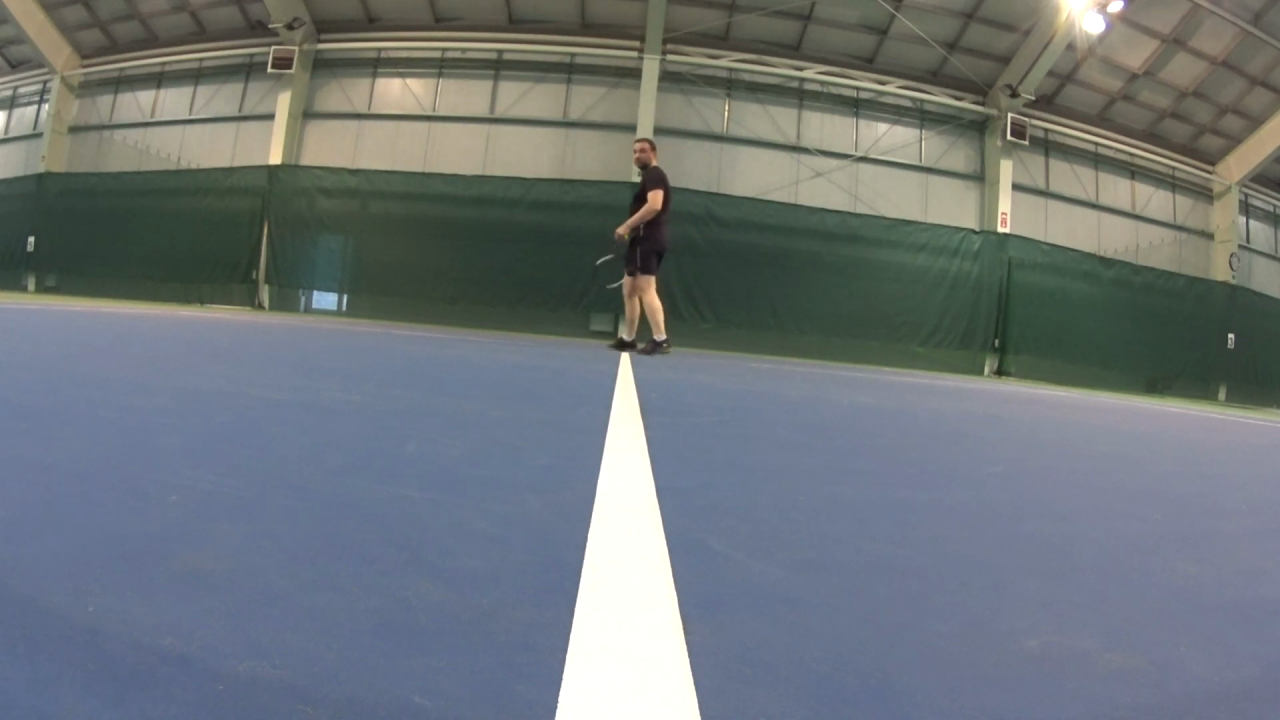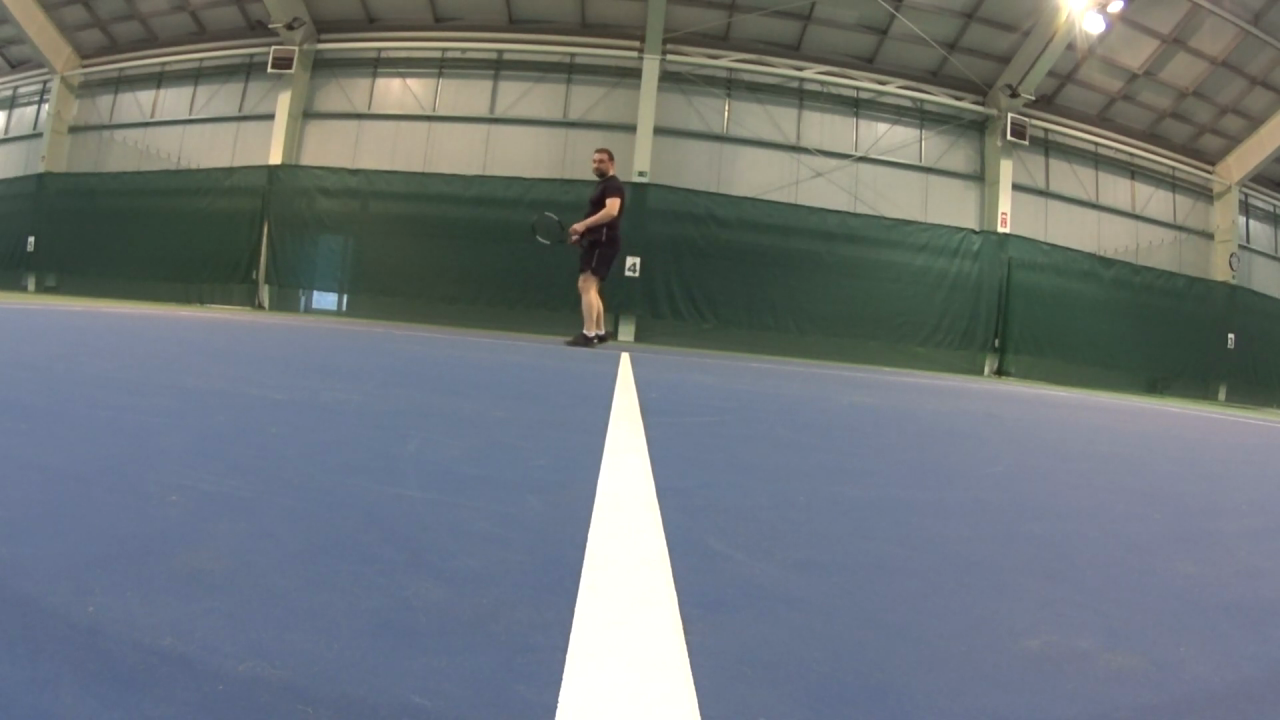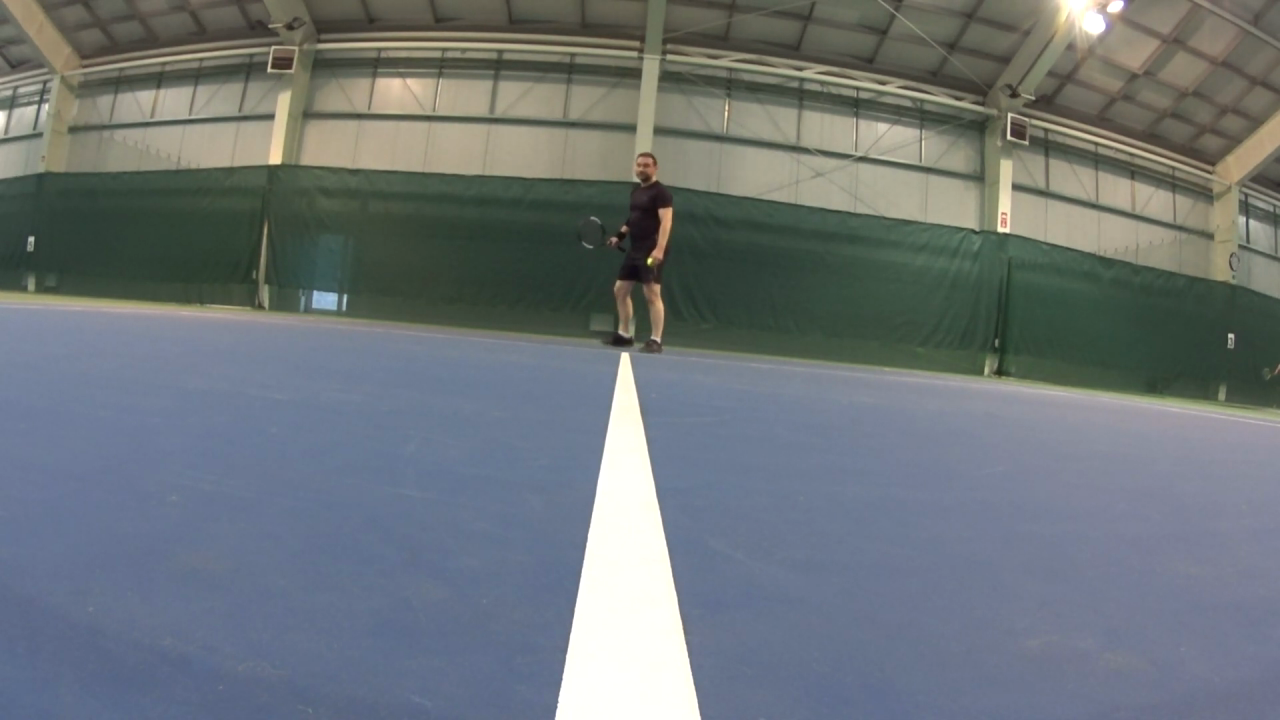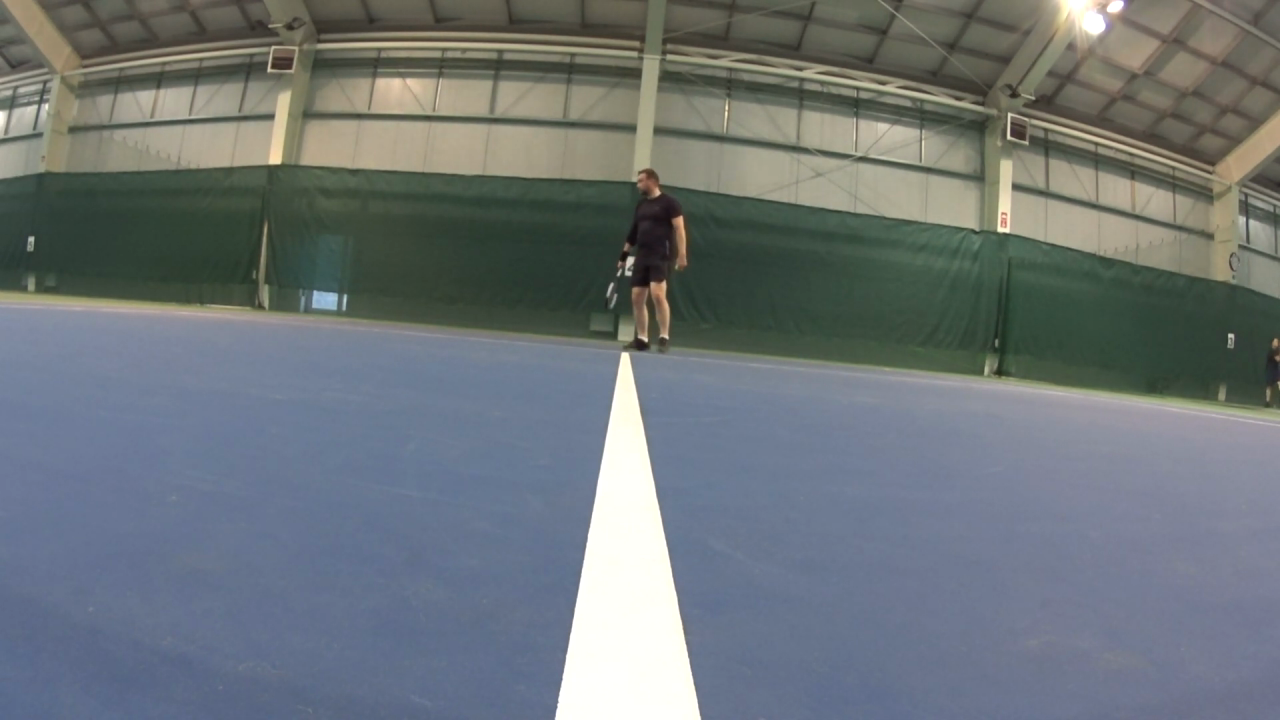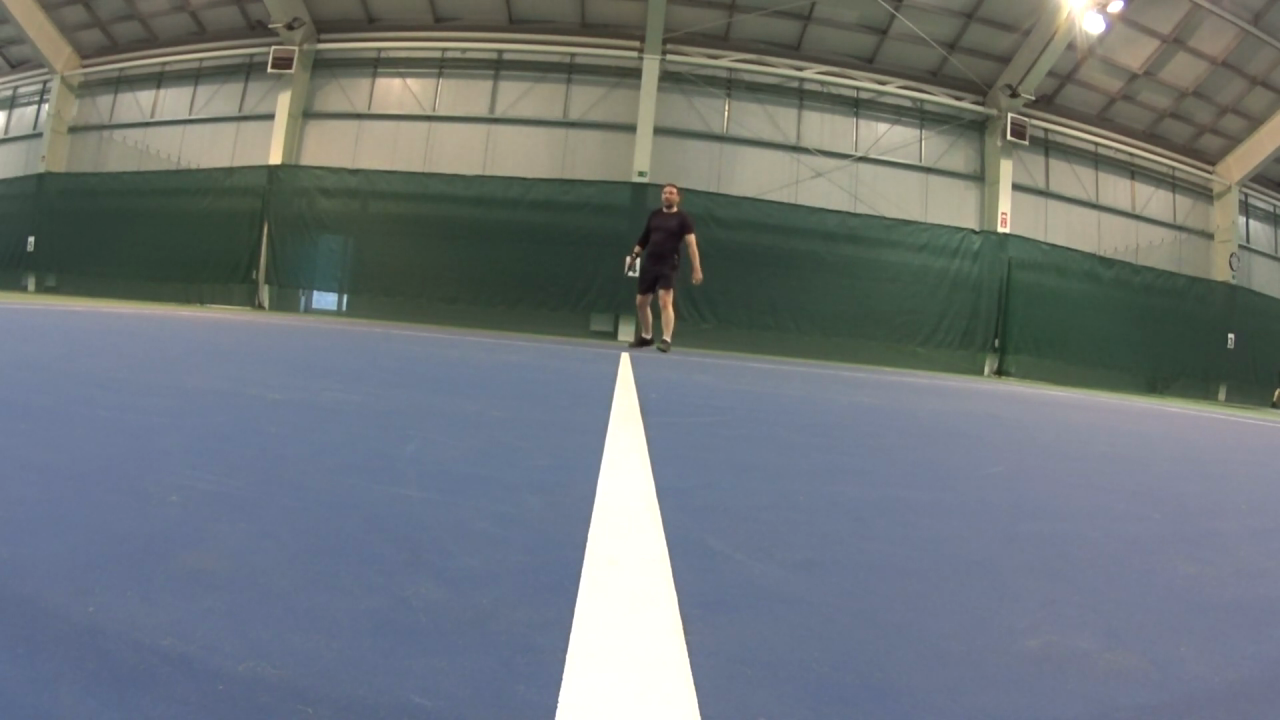
dt=1s
person 1, frame 1
left shoulder: (653, 175)
right shoulder: (655, 176)
left elbow: (654, 206)
left wrist: (627, 226)
left hip: (646, 239)
right hip: (652, 240)
left knee: (646, 290)
right knee: (629, 291)
left ankle: (660, 340)
right ankle: (627, 339)
person 1, frame 2
left shoulder: (613, 185)
right shoulder: (602, 185)
left elbow: (611, 211)
left wrist: (583, 224)
right wrist: (581, 234)
left hip: (602, 242)
right hip: (597, 242)
left knee: (586, 286)
right knee: (590, 288)
left ankle: (588, 335)
right ankle: (600, 333)
person 1, frame 3
left shoulder: (661, 192)
right shoulder: (635, 191)
left elbow: (666, 222)
left wrist: (659, 249)
right wrist: (619, 236)
left hip: (651, 251)
right hip: (634, 250)
left knee: (652, 294)
right knee: (620, 290)
left ankle: (655, 341)
right ankle: (624, 335)
person 1, frame 4
left shoulder: (669, 203)
right shoulder: (641, 205)
left elbow: (680, 229)
right elbow: (633, 233)
left wrist: (682, 254)
right wrist: (623, 257)
left hip: (661, 256)
right hip: (642, 256)
left knee: (658, 294)
right knee: (637, 298)
left ankle: (664, 338)
right ankle: (642, 339)
person 1, frame 5
left shoulder: (682, 219)
right shoulder: (654, 215)
left elbow: (691, 245)
right elbow: (645, 237)
left wrist: (697, 269)
right wrist: (634, 255)
left hip: (668, 265)
right hip: (648, 264)
left knee: (665, 302)
right knee: (641, 302)
left ankle: (666, 340)
right ankle: (646, 337)
